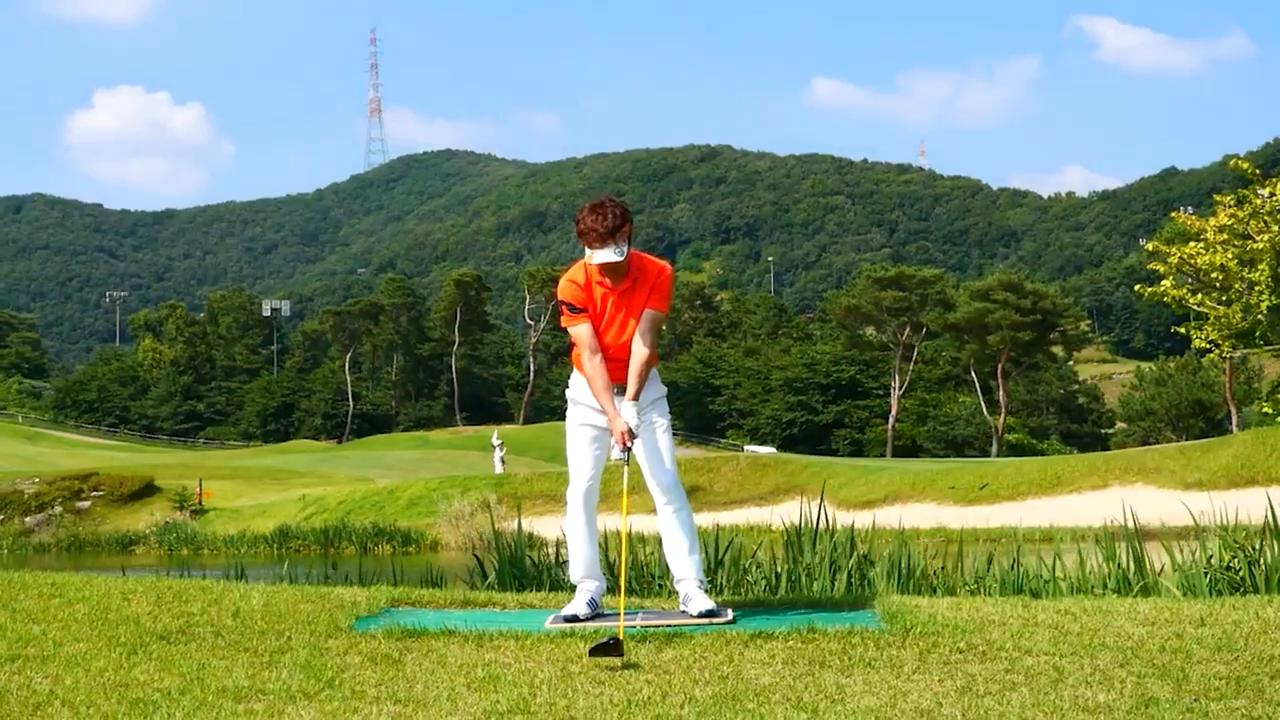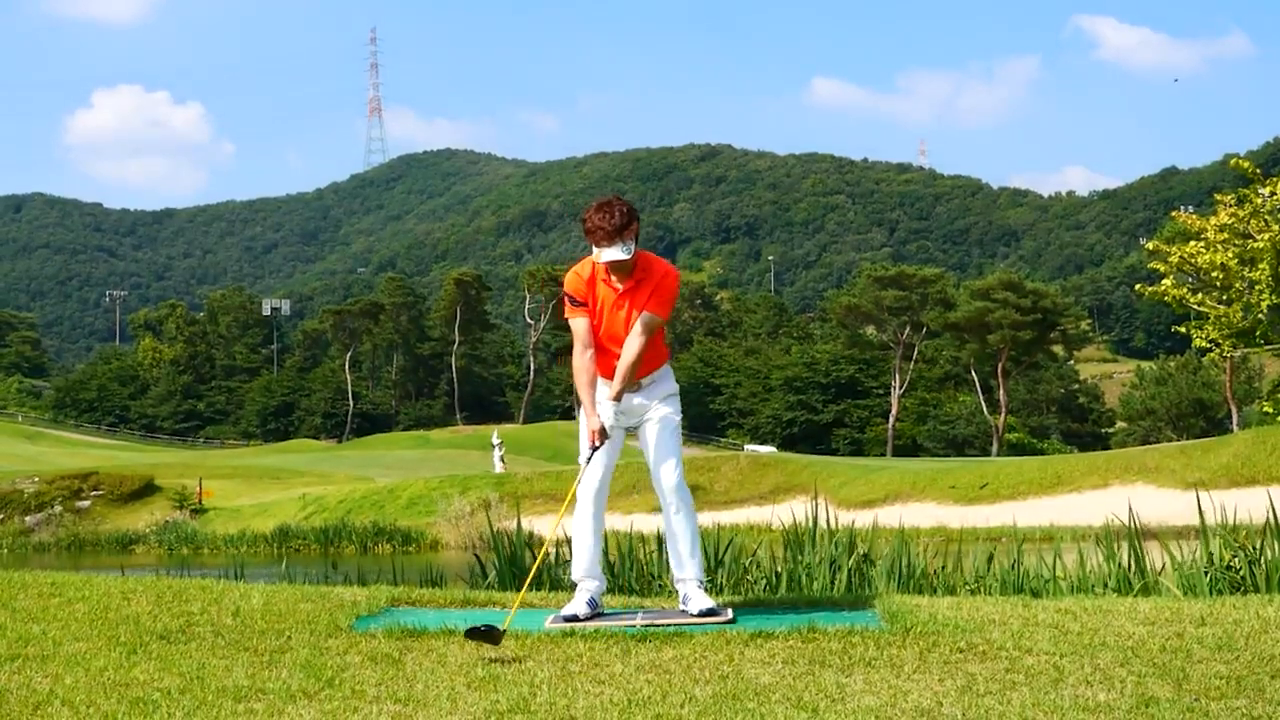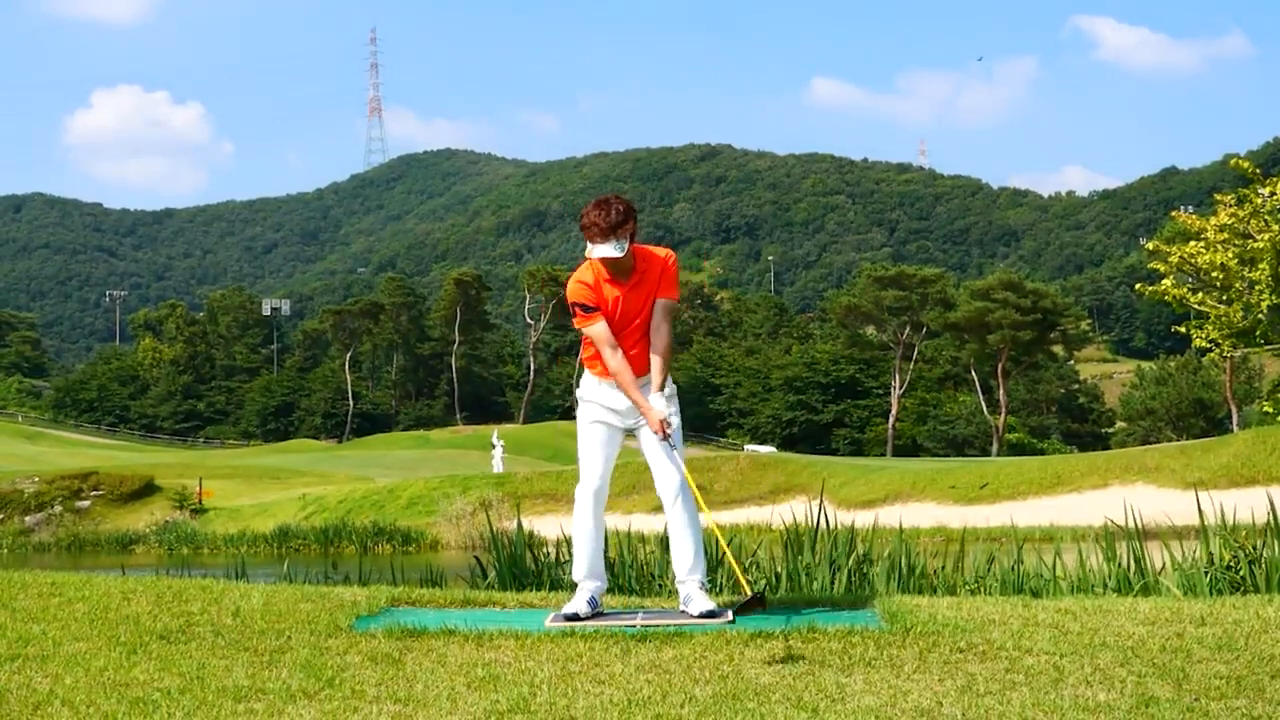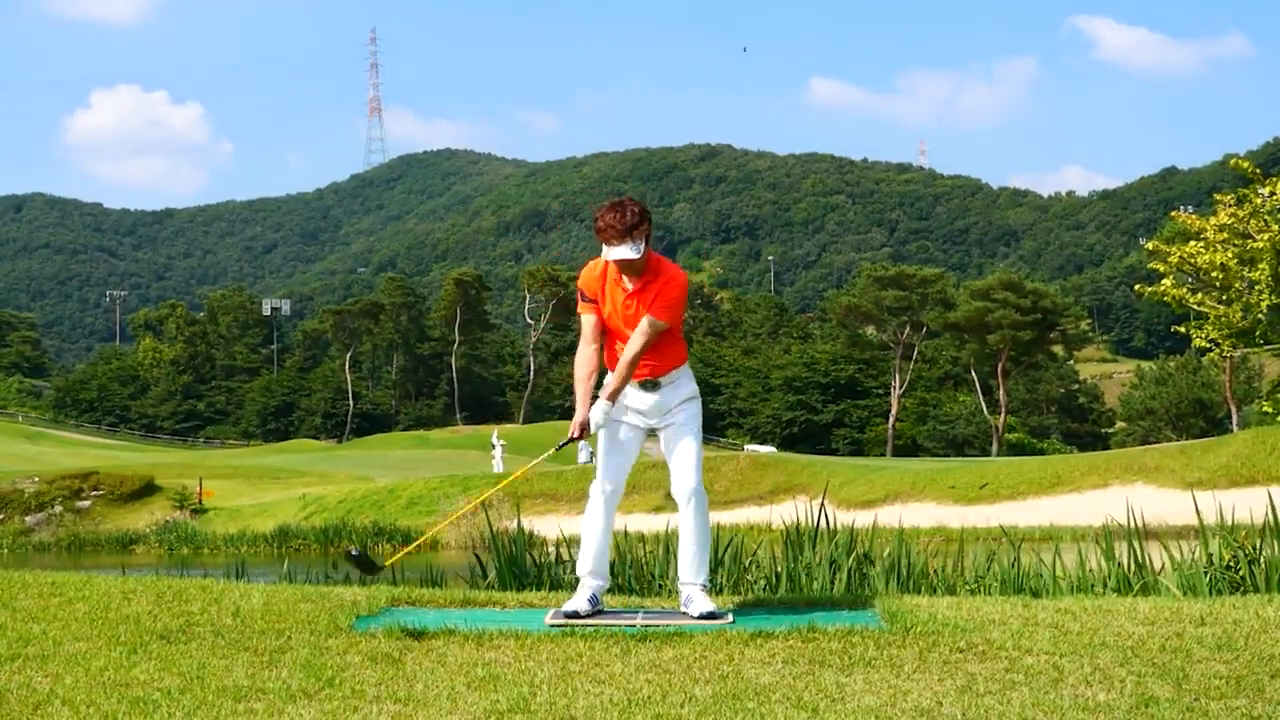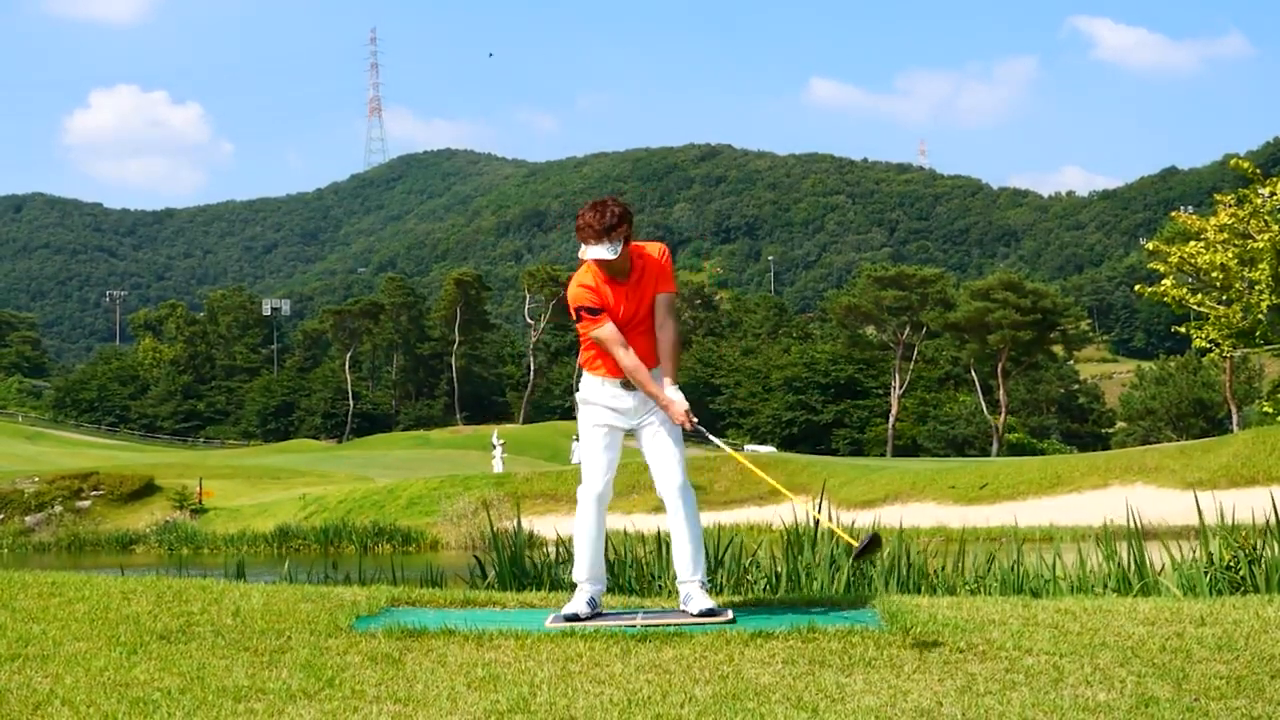
dt=1s
person 1, frame 1
left shoulder: (658, 273)
right shoulder: (572, 285)
left elbow: (644, 342)
right elbow: (590, 355)
left wrist: (630, 403)
right wrist: (612, 416)
left hip: (644, 390)
right hip: (589, 392)
left knee: (667, 486)
right knee: (581, 490)
left ankle: (691, 586)
right ankle: (587, 589)
person 1, frame 2
left shoulder: (663, 275)
right shoulder: (578, 279)
left elbow: (638, 341)
right elbow: (584, 349)
left wrist: (615, 402)
right wrist: (591, 413)
left hip: (654, 386)
right hip: (599, 388)
left knee: (671, 484)
right knee: (590, 488)
left ankle: (689, 586)
right ankle: (588, 588)
person 1, frame 3
left shoulder: (664, 263)
right shoulder: (581, 284)
left elbow: (660, 330)
right elbow: (608, 353)
left wrist: (658, 392)
right wrist: (644, 410)
left hip: (653, 386)
right hip: (600, 391)
left knee: (674, 485)
right knee: (591, 488)
left ankle: (691, 587)
right ankle: (589, 588)
person 1, frame 4
left shoulder: (672, 281)
right shoulder: (592, 277)
left elbow: (638, 348)
right elbow: (590, 344)
left wrist: (604, 401)
right wrist: (582, 406)
left hip: (673, 387)
right hip: (621, 392)
left knee: (688, 488)
right knee: (604, 487)
left ankle: (693, 588)
right ankle: (591, 586)
person 1, frame 5
left shoulder: (658, 258)
right shoulder: (582, 287)
left elbow: (665, 325)
right elbow: (620, 354)
left wrist: (672, 388)
right wrist: (666, 403)
left hip: (654, 386)
right hip: (602, 391)
left knee: (676, 486)
right knee: (593, 491)
left ankle: (692, 586)
right ankle: (588, 589)
